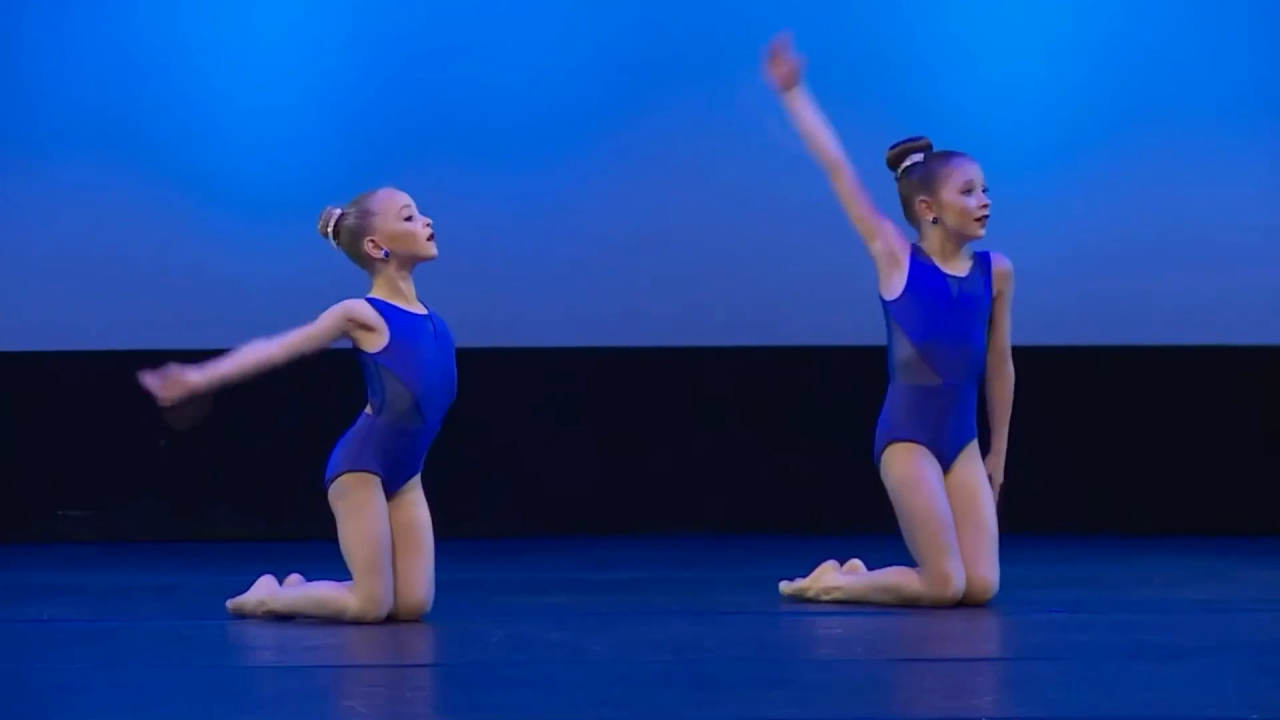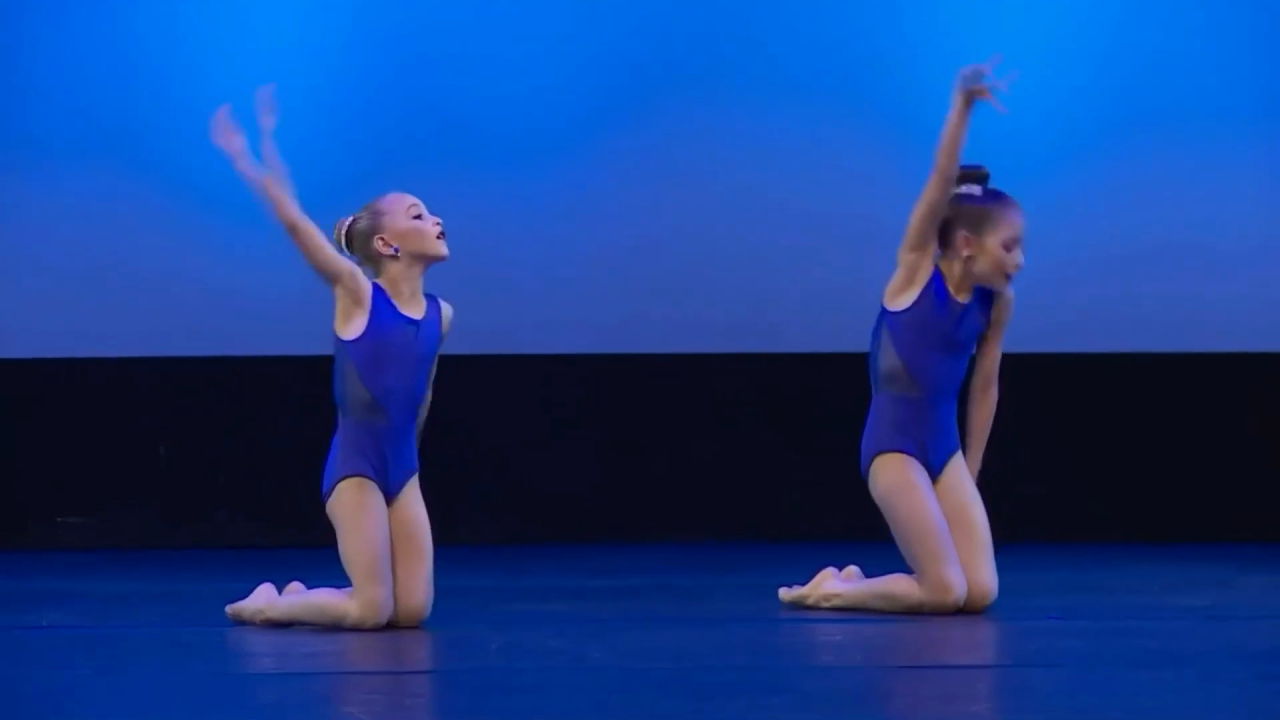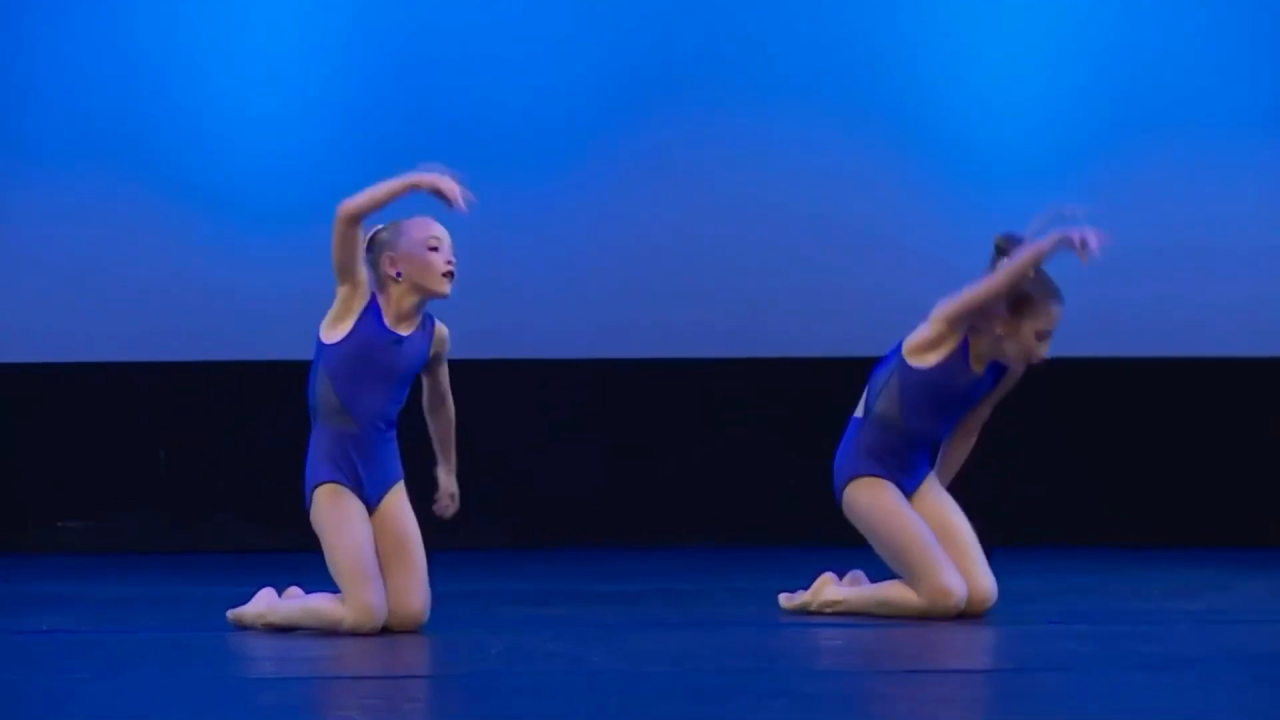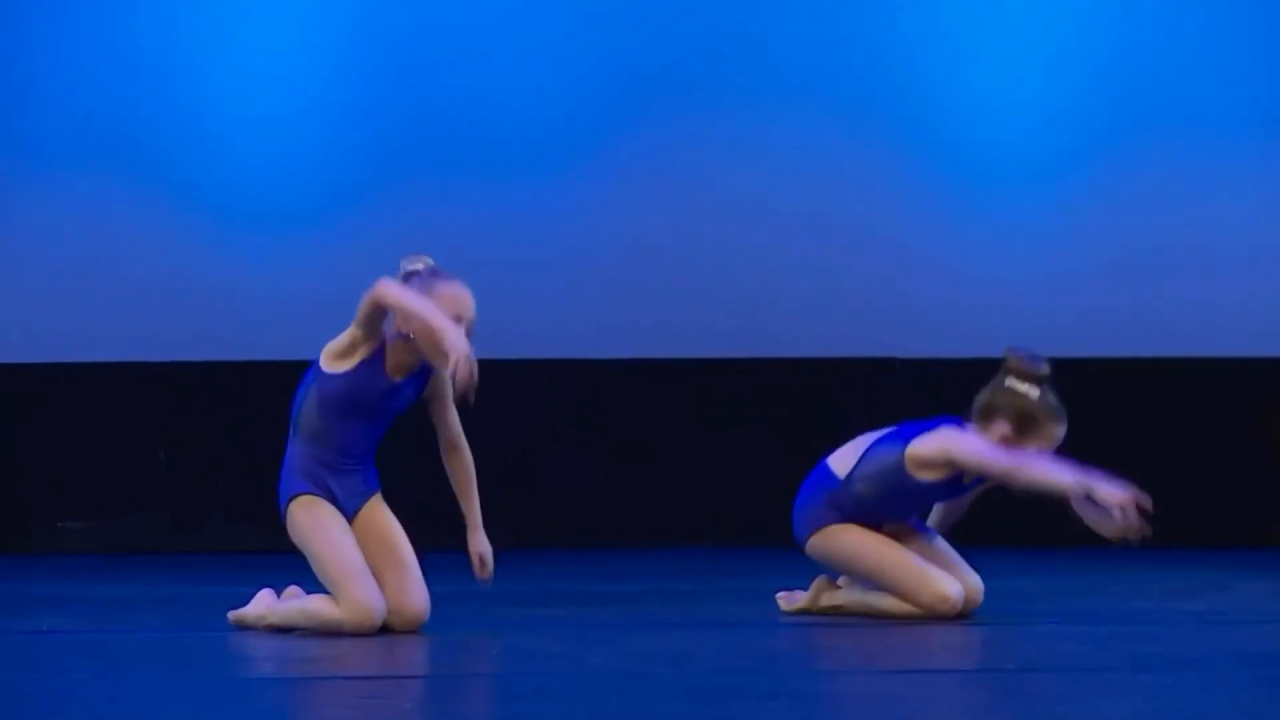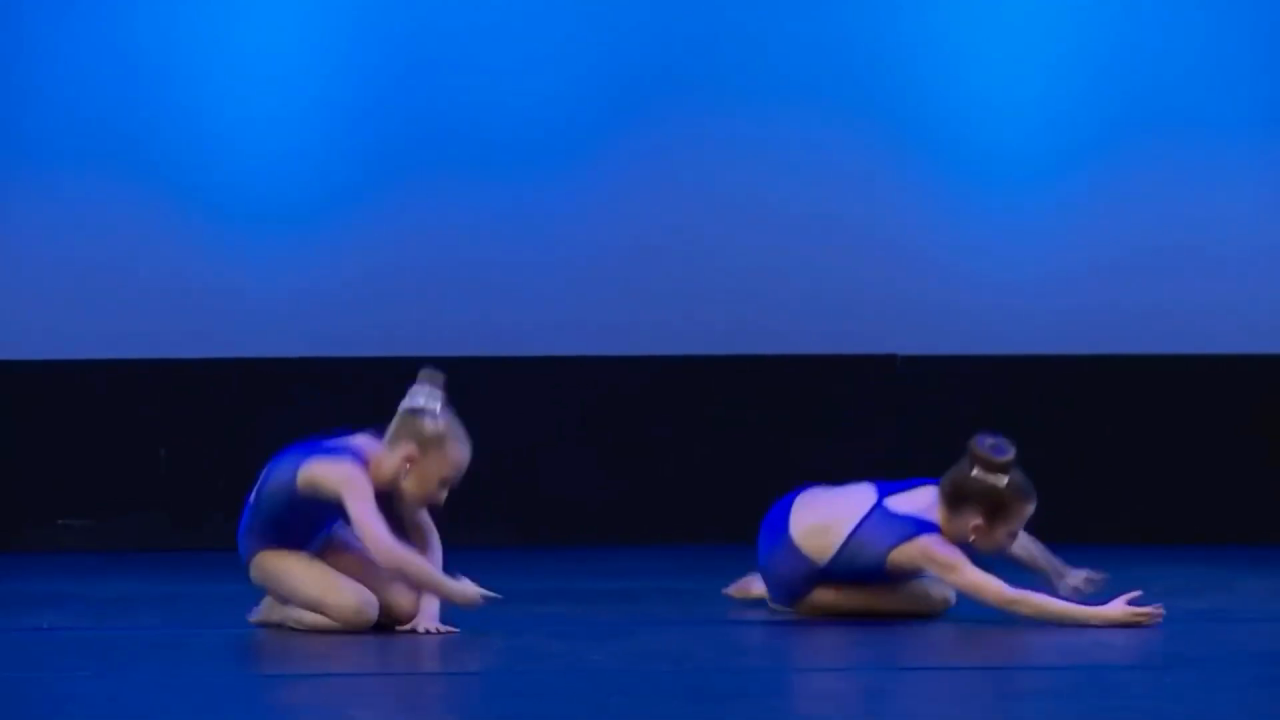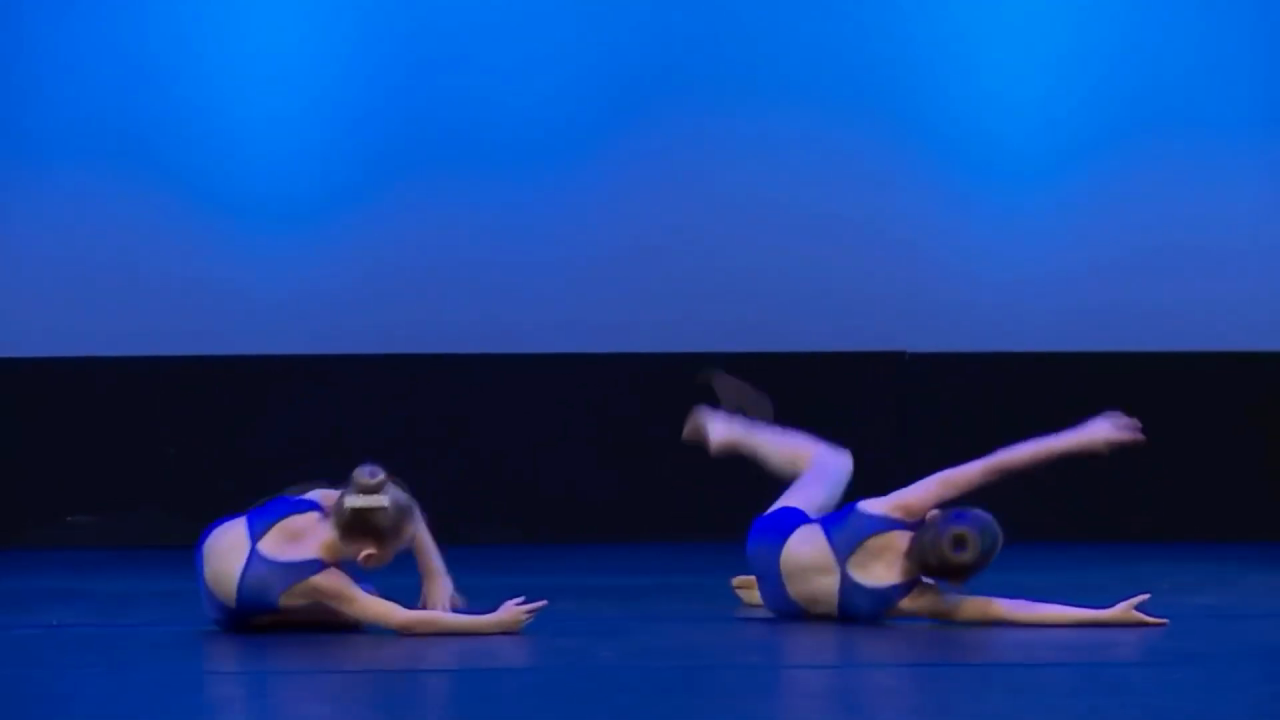
dt=0.5s
person 1, frame 1
left shoulder: (997, 271)
right shoulder: (896, 256)
left elbow: (1000, 365)
right elbow: (837, 168)
left wrist: (999, 451)
right wrist: (792, 90)
left hip: (963, 440)
right hip: (906, 436)
left knee: (982, 587)
right knee: (946, 587)
left ankle: (857, 576)
right ankle: (830, 583)
person 1, frame 2
left shoulder: (998, 302)
right shoulder: (916, 270)
left elbow: (985, 388)
right elbow: (940, 182)
left wrist: (972, 469)
right wrist: (962, 104)
left hip: (945, 448)
right hip: (893, 445)
left knee: (981, 593)
right knee: (946, 592)
left ankle: (856, 582)
right ankle: (832, 590)
person 1, frame 3
left shoulder: (1007, 370)
right shoulder: (947, 328)
right elbow: (1008, 275)
left wrist: (933, 495)
right wrist: (1056, 238)
left hip: (914, 473)
right hip: (864, 468)
left knee: (981, 595)
right knee: (947, 596)
left ankle: (859, 588)
right ankle: (830, 596)
person 1, frame 4
left shoulder: (987, 460)
right shoulder: (952, 445)
left elbow: (954, 499)
right elbow: (1024, 469)
right wrist: (1094, 485)
left hip: (878, 513)
right hip: (825, 514)
left knee: (971, 595)
right knee: (945, 599)
left ankle: (858, 583)
right ankle: (833, 598)
person 1, frame 5
left shoulder: (941, 495)
right shoulder: (929, 547)
left elbow: (1014, 535)
right elbow: (1011, 599)
left wrist: (1062, 573)
right wrist: (1099, 615)
left hip: (793, 512)
right hip: (791, 572)
right knee: (936, 598)
person 1, frame 6
left shoulder: (891, 513)
right shoulder: (908, 599)
left elbow: (981, 469)
right elbow: (1004, 611)
left wrist: (1076, 438)
right wrist: (1104, 617)
left hip: (776, 532)
right hip: (788, 600)
left knee: (836, 461)
left ankle: (728, 432)
person 2, frame 1
left shoulder: (424, 316)
right shoulder: (363, 313)
right elbow: (277, 346)
right wrist: (202, 377)
left hip: (405, 473)
right hip: (362, 466)
left knee: (414, 605)
right knee: (372, 606)
left ankle: (300, 589)
right ankle: (268, 596)
person 2, frame 2
left shoulder: (440, 315)
right shoulder: (355, 293)
right elbow: (294, 219)
right wrist: (249, 148)
left hip: (403, 471)
right hip: (354, 468)
left knee: (413, 610)
right knee: (371, 612)
left ankle: (300, 595)
right ankle: (267, 603)
person 2, frame 3
left shoulder: (434, 335)
right shoulder: (354, 300)
left elbow: (439, 404)
right elbow: (347, 215)
left wrist: (447, 468)
right wrist: (420, 179)
left hip: (385, 472)
right hip: (333, 471)
left knee: (411, 615)
right knee: (366, 617)
left ankle: (299, 602)
right ankle: (267, 609)
person 2, frame 4
left shoulder: (433, 377)
right shoulder: (363, 344)
left elbow: (454, 448)
right elbow: (381, 293)
left wrist: (476, 530)
right wrist: (450, 335)
left hip: (361, 488)
right hip: (310, 486)
left knee: (412, 614)
right knee: (366, 615)
left ankle: (299, 601)
right ankle: (266, 611)
person 2, frame 5
right shoulder: (351, 476)
left elbow: (426, 539)
right elbow: (388, 555)
left wrist: (428, 604)
right wrist: (452, 590)
left hip: (316, 531)
right hip: (268, 546)
left knee: (404, 609)
right knee: (361, 612)
left ankle: (298, 599)
right ankle: (280, 610)
person 2, frame 6
left shoulder: (324, 502)
right shoulder: (318, 580)
left elbow: (406, 521)
right elbow: (405, 622)
left wrist: (437, 578)
right wrist: (493, 621)
right hip: (234, 612)
right knee: (355, 611)
